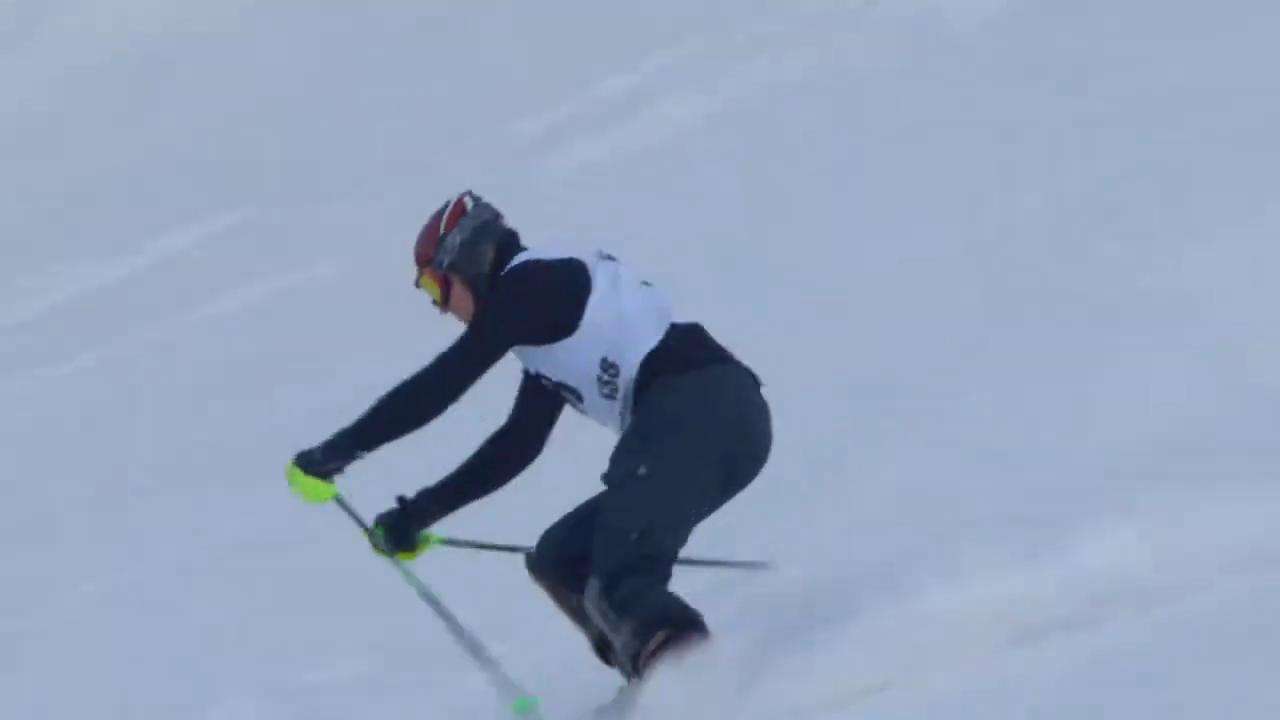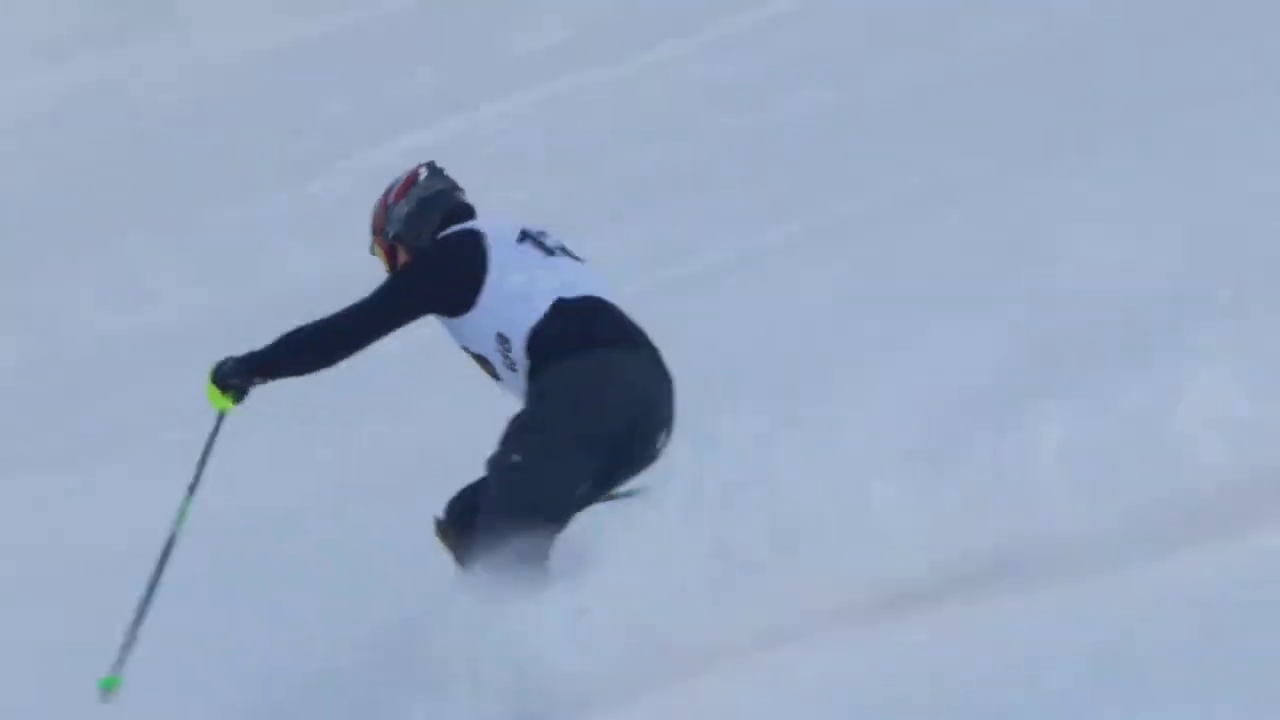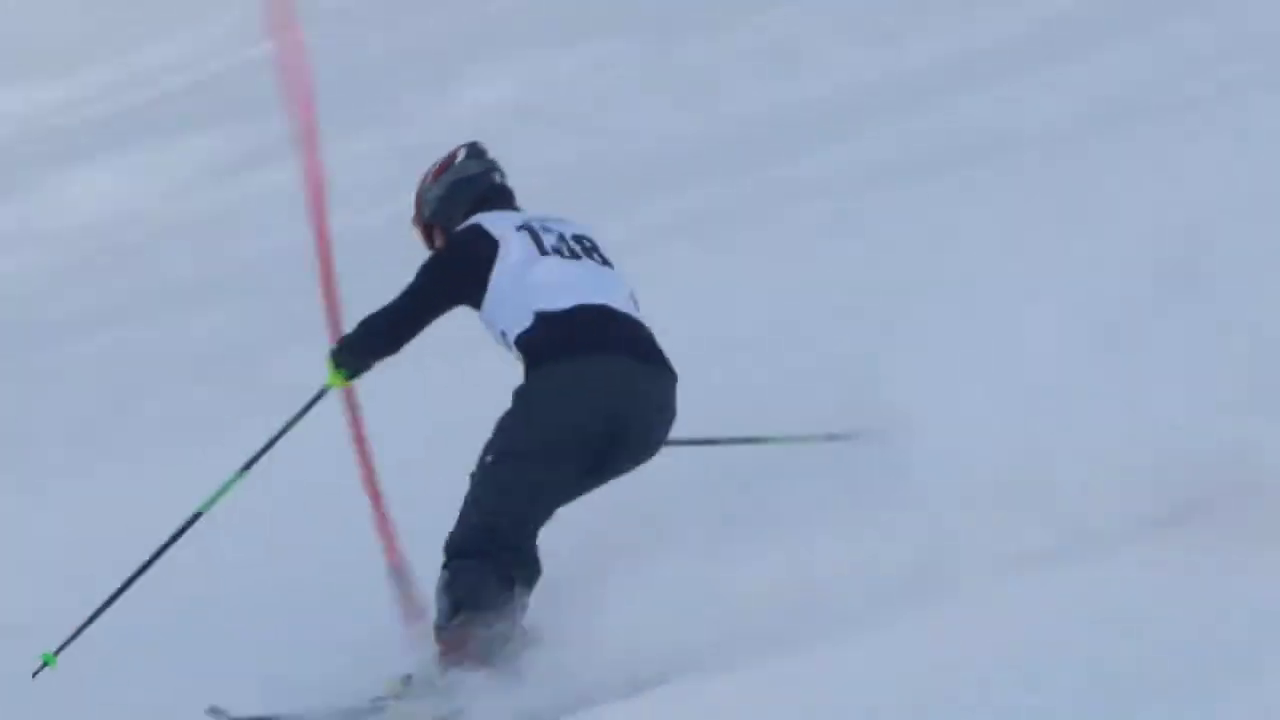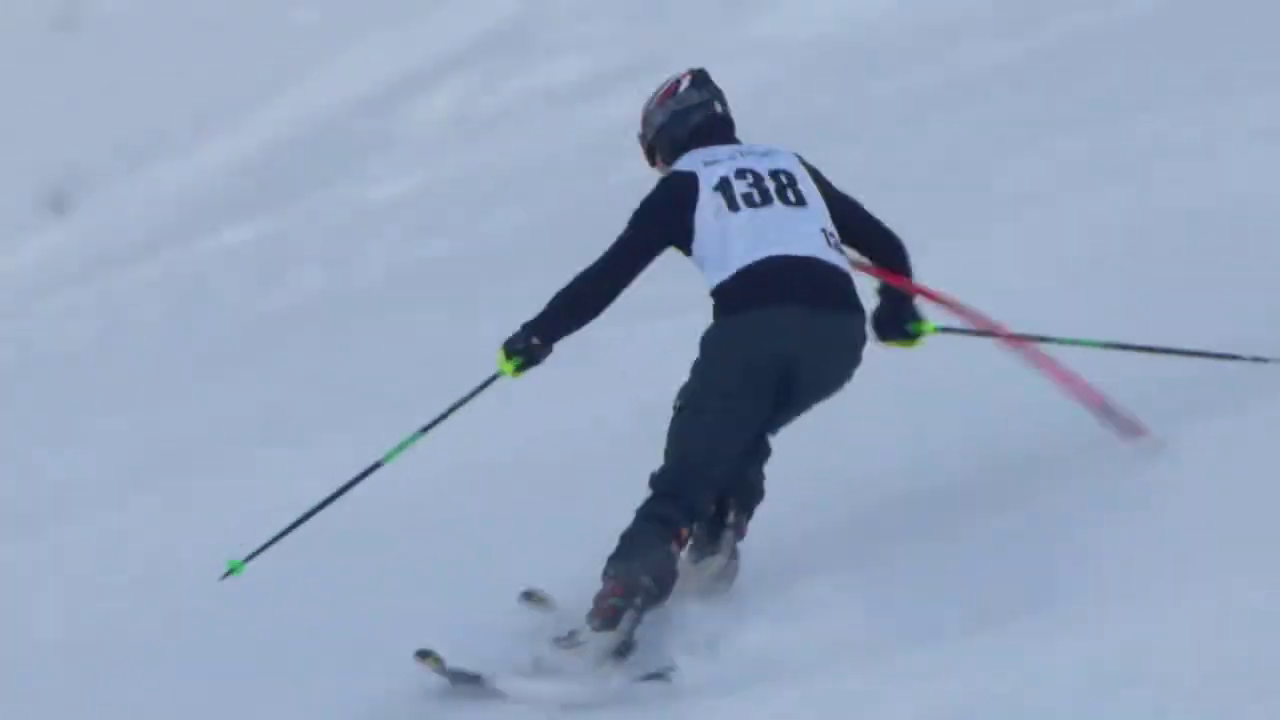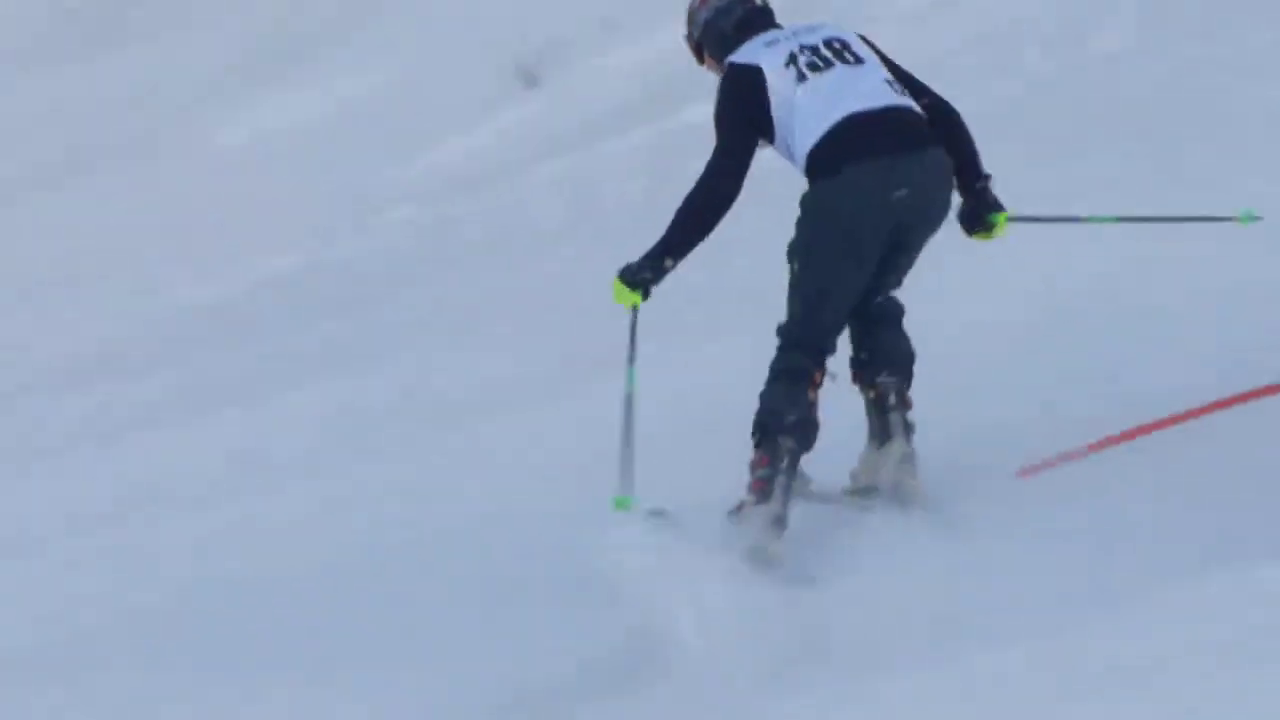
dt=0.2s
person 1, frame 1
left shoulder: (527, 283)
right shoulder: (550, 308)
left elbow: (446, 379)
right elbow: (518, 446)
left wrist: (335, 451)
right wrist: (419, 512)
left hip: (693, 407)
left knee: (622, 586)
right knee: (560, 563)
person 1, frame 2
left shoulder: (450, 256)
right shoulder: (509, 261)
left elbow: (349, 329)
left wrist: (249, 368)
left hip: (585, 388)
left knee: (495, 555)
person 1, frame 3
left shoulder: (470, 241)
right shoulder: (571, 235)
left elbow: (392, 324)
left wrist: (347, 356)
left hip: (574, 383)
right hip: (654, 399)
left knee: (480, 544)
right ankle: (496, 627)
person 1, frame 4
left shoulder: (684, 184)
right shoulder: (790, 164)
left elbow: (609, 274)
right elbow: (886, 246)
left wrist: (535, 335)
right wrist: (899, 310)
left hip: (750, 332)
right hip: (841, 334)
left knee: (680, 487)
right knee: (738, 439)
left ankle: (619, 608)
right ankle: (712, 557)
person 1, frame 5
left shoulder: (744, 71)
left elbow: (721, 181)
right elbow: (941, 114)
left wrist: (654, 264)
right wrist: (977, 189)
left hip: (850, 188)
right hip: (927, 175)
left knee: (805, 342)
right knee: (869, 305)
left ankle: (768, 489)
right ankle: (889, 451)
